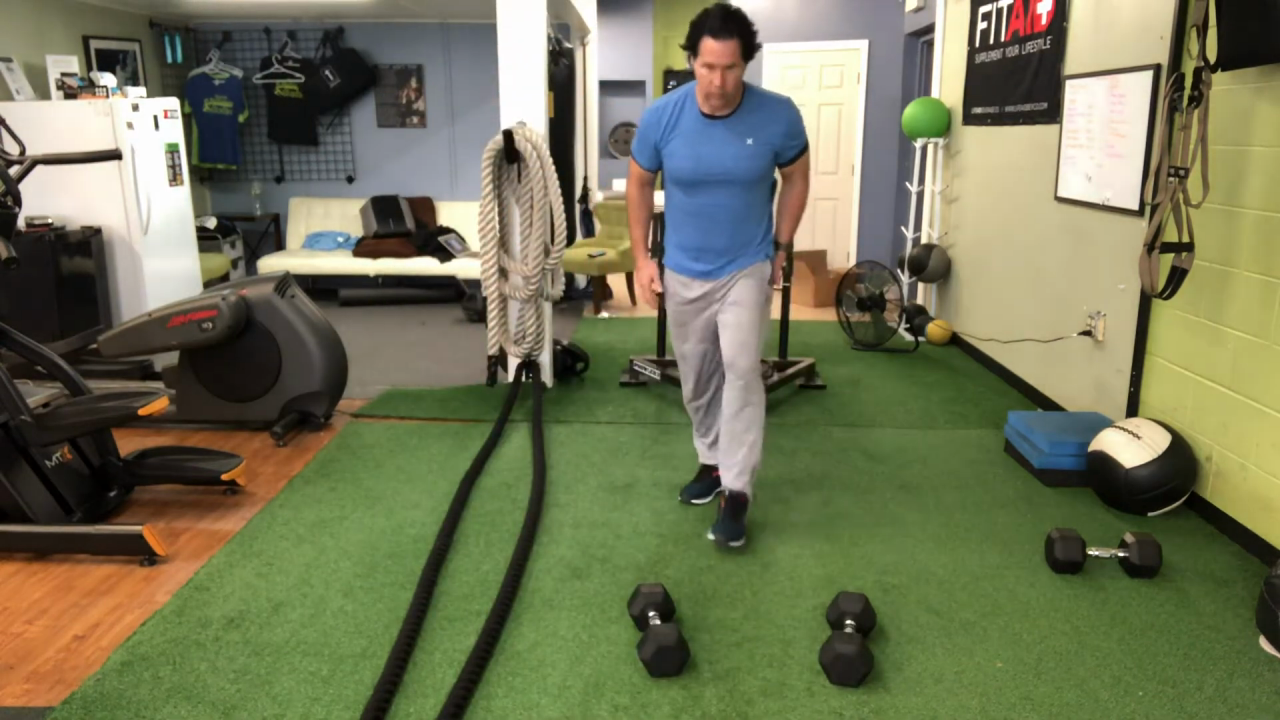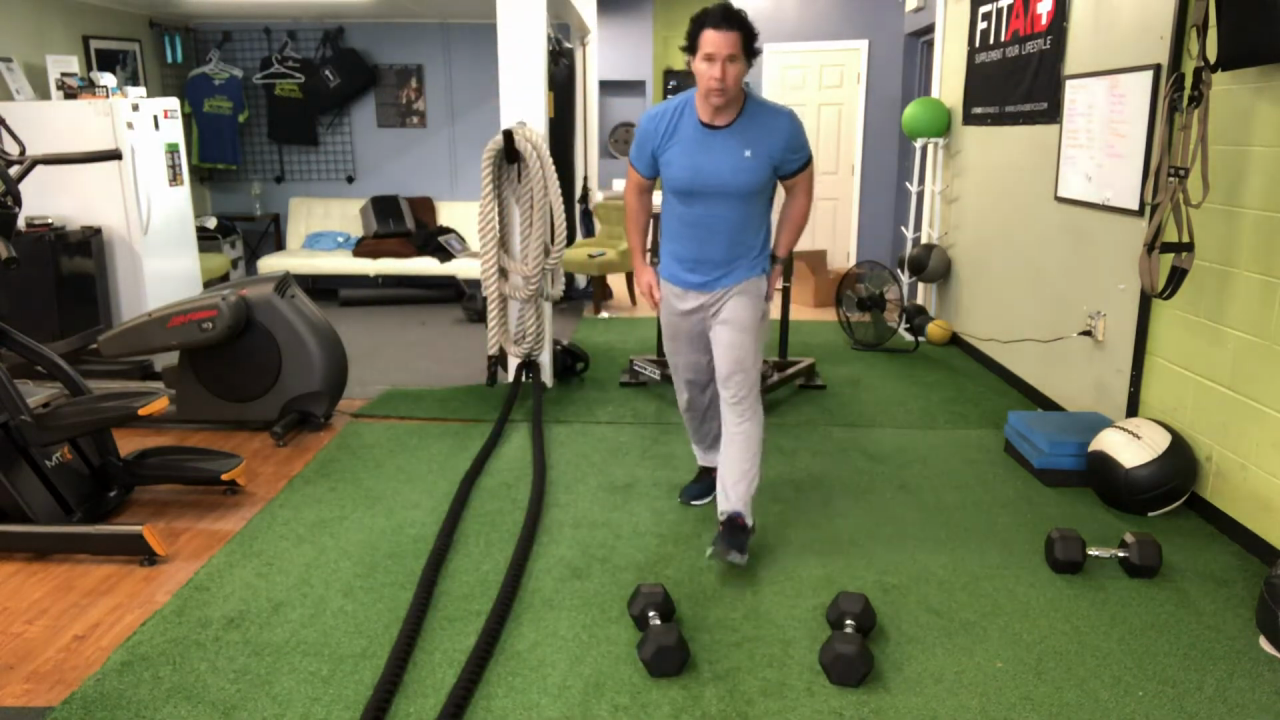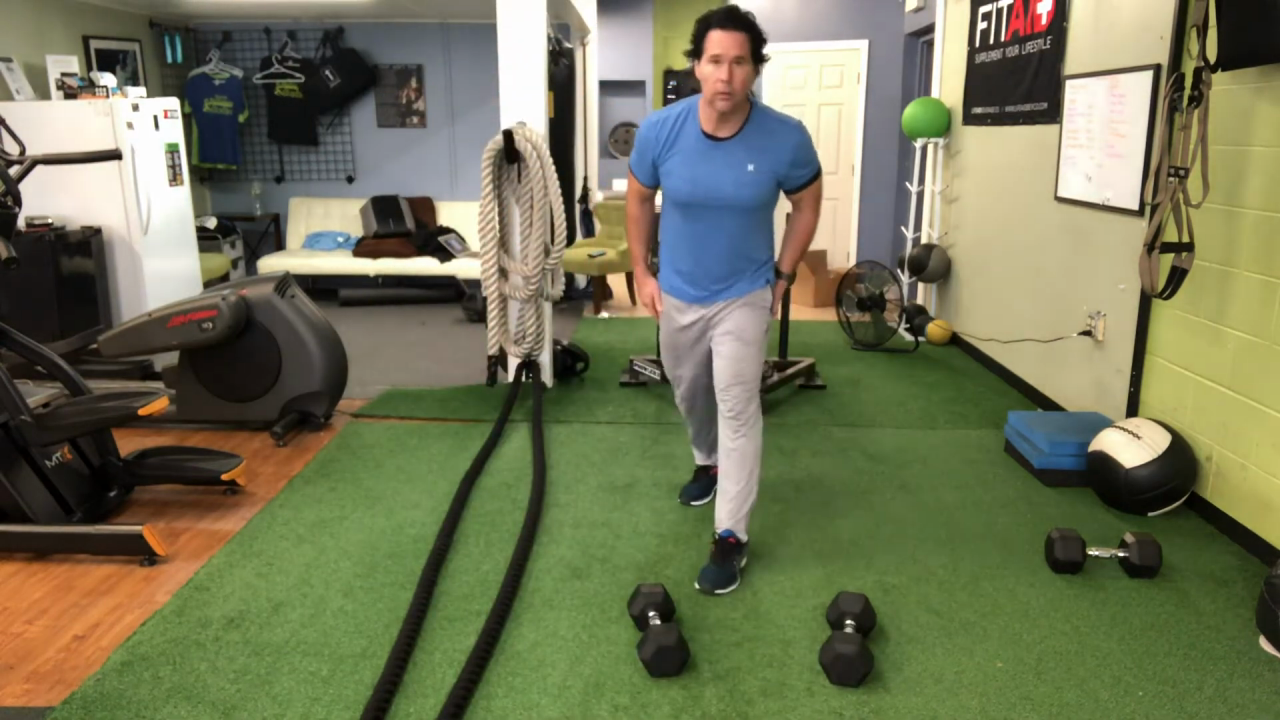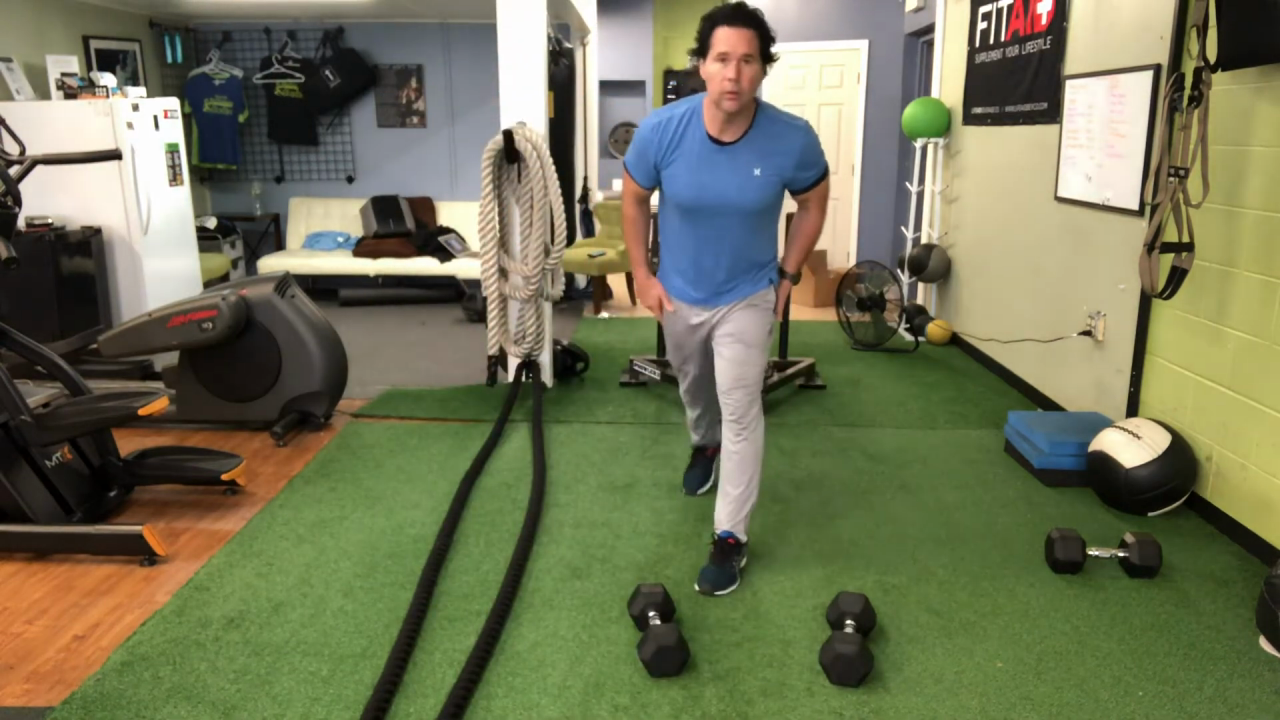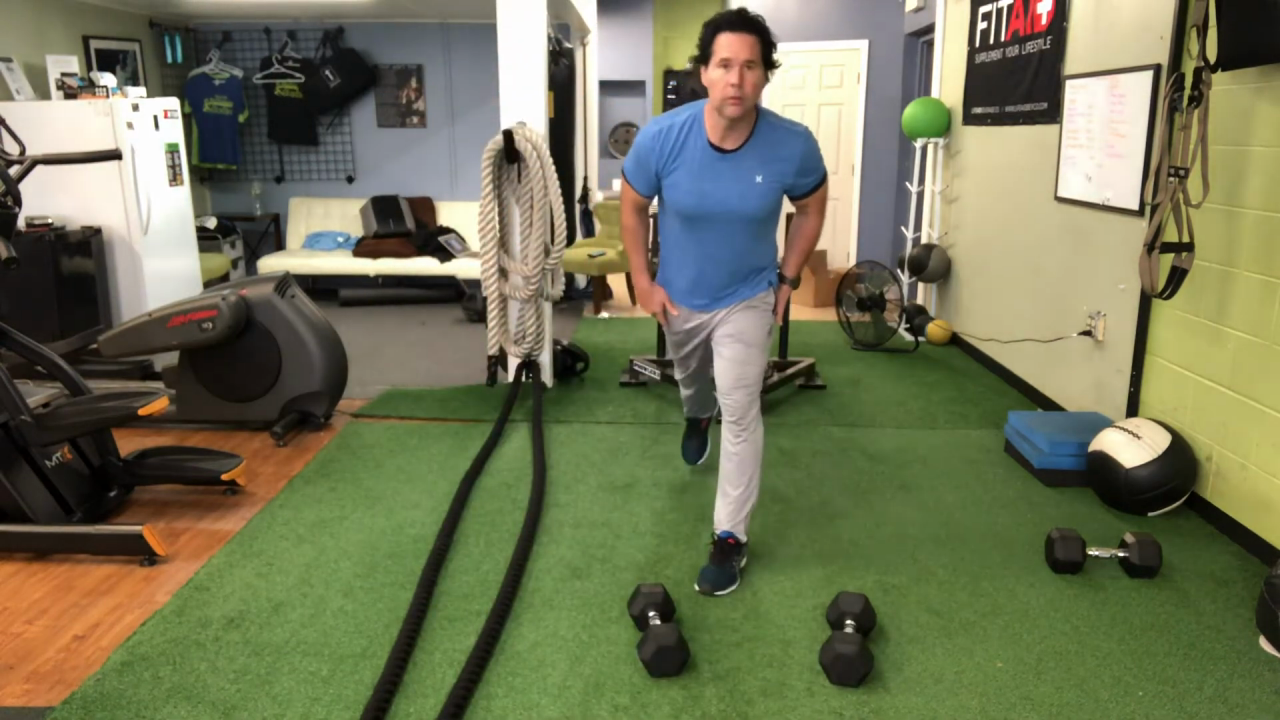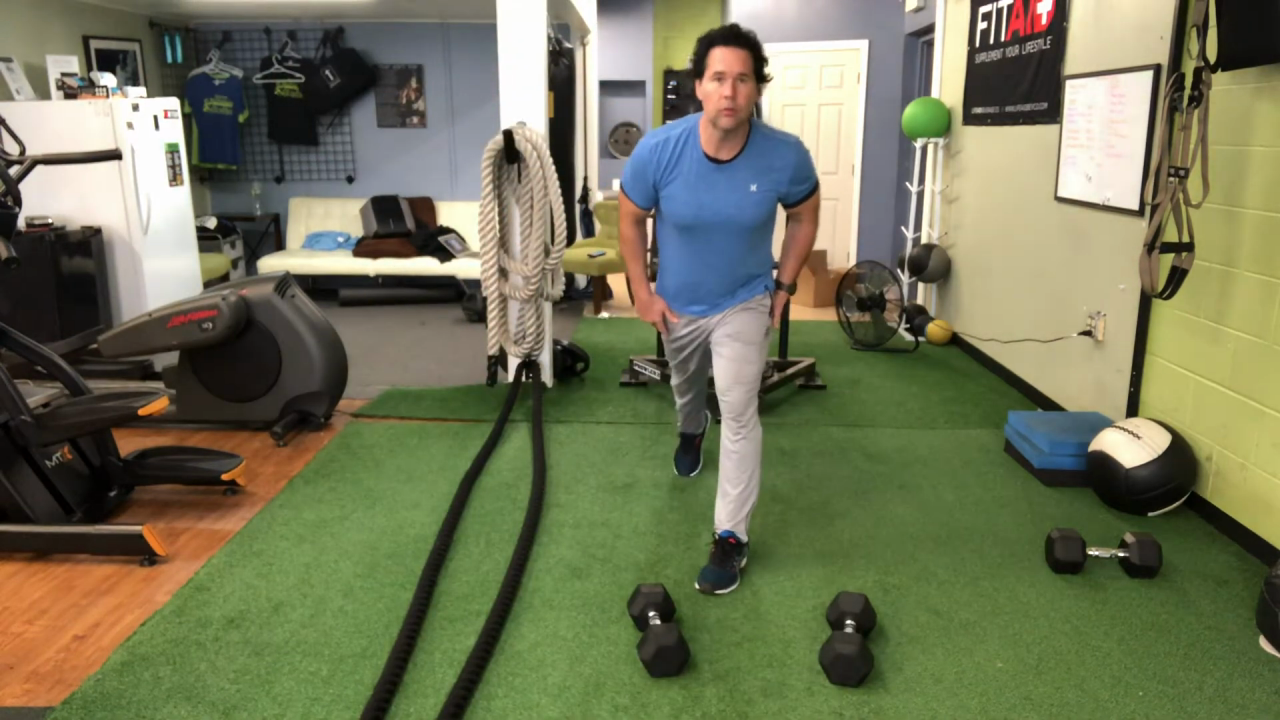
dt=0.2s
person 1, frame 1
left shoulder: (778, 115)
right shoulder: (661, 116)
left elbow: (796, 178)
right elbow: (640, 183)
left wrist: (780, 246)
right wrist: (641, 255)
left hip: (747, 270)
right hip: (684, 274)
left knee: (741, 371)
right knee: (697, 379)
left ankle: (737, 490)
right ankle: (711, 462)
person 1, frame 2
left shoulder: (780, 126)
right shoulder: (658, 123)
left elbow: (799, 191)
right elbow: (638, 191)
left wrist: (778, 259)
right wrist: (640, 262)
left hip: (744, 284)
right hip: (677, 284)
left knee: (738, 392)
right knee: (691, 387)
left ankle: (735, 519)
right ankle: (709, 464)
person 1, frame 3
left shoulder: (786, 138)
right shoulder: (659, 130)
left elbow: (807, 204)
right elbow: (639, 199)
left wrist: (782, 274)
right wrist: (641, 271)
left hip: (744, 296)
right hip: (676, 293)
left knee: (737, 407)
right knee: (690, 394)
left ankle: (730, 536)
right ankle: (708, 463)
person 1, frame 4
left shoulder: (793, 139)
right shoulder: (660, 131)
left elbow: (813, 204)
right elbow: (634, 200)
left wrist: (787, 275)
right wrist: (642, 274)
left hip: (748, 296)
right hip: (679, 295)
left knee: (740, 410)
right knee: (693, 386)
left ankle: (730, 536)
right ankle: (705, 444)
person 1, frame 5
left shoulder: (793, 146)
right shoulder: (660, 138)
left elbow: (811, 210)
right elbow: (632, 209)
left wrist: (787, 279)
right wrist: (643, 281)
left hip: (748, 298)
right hip: (679, 297)
left knee: (739, 411)
right knee: (690, 379)
left ankle: (730, 537)
right ankle: (698, 415)
person 1, frame 6
left shoulder: (786, 156)
right shoulder: (657, 150)
left elbow: (804, 218)
right elbow: (631, 220)
left wrist: (784, 286)
right wrist: (643, 292)
left hip: (745, 303)
right hip: (677, 302)
left knee: (738, 410)
right knee: (685, 385)
left ankle: (731, 538)
right ankle: (691, 431)
